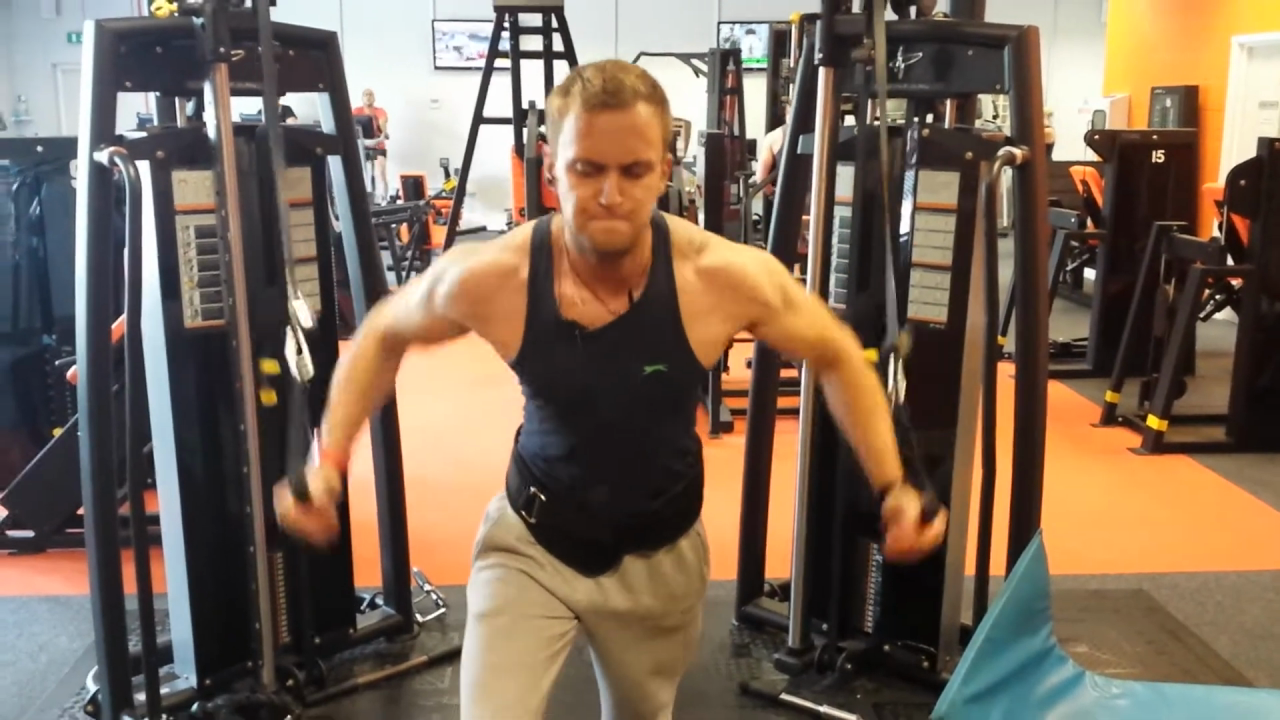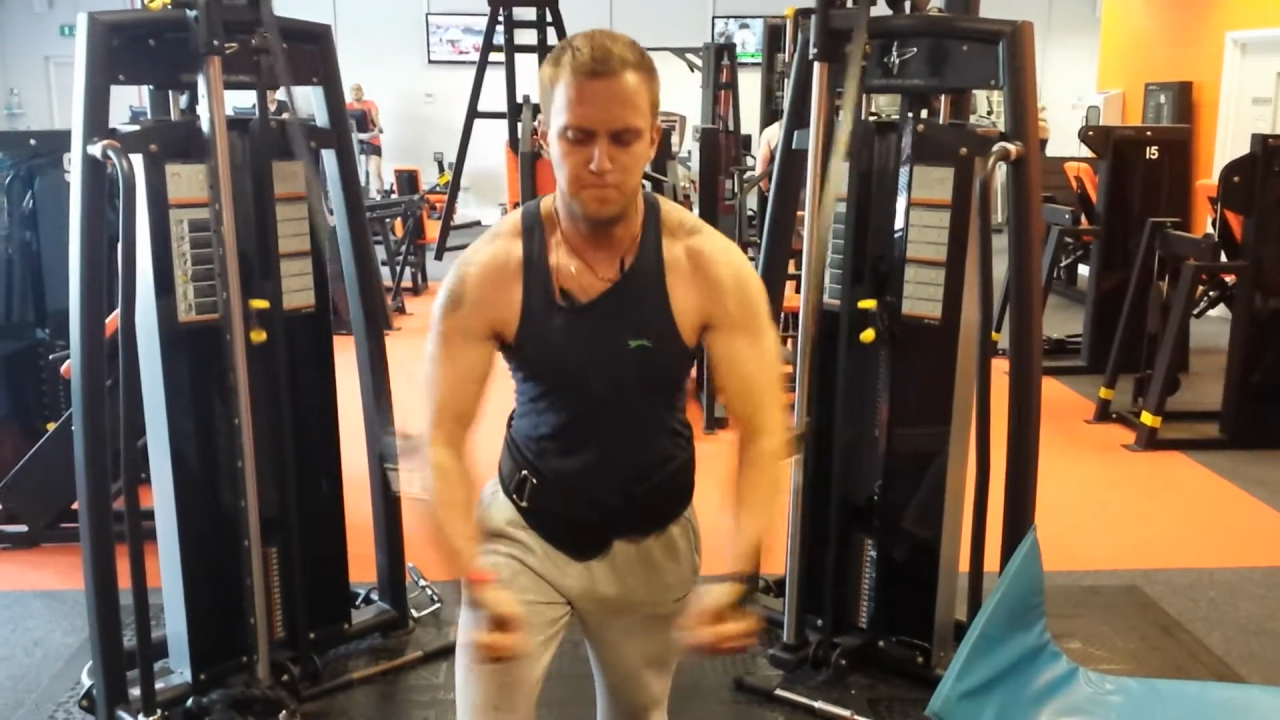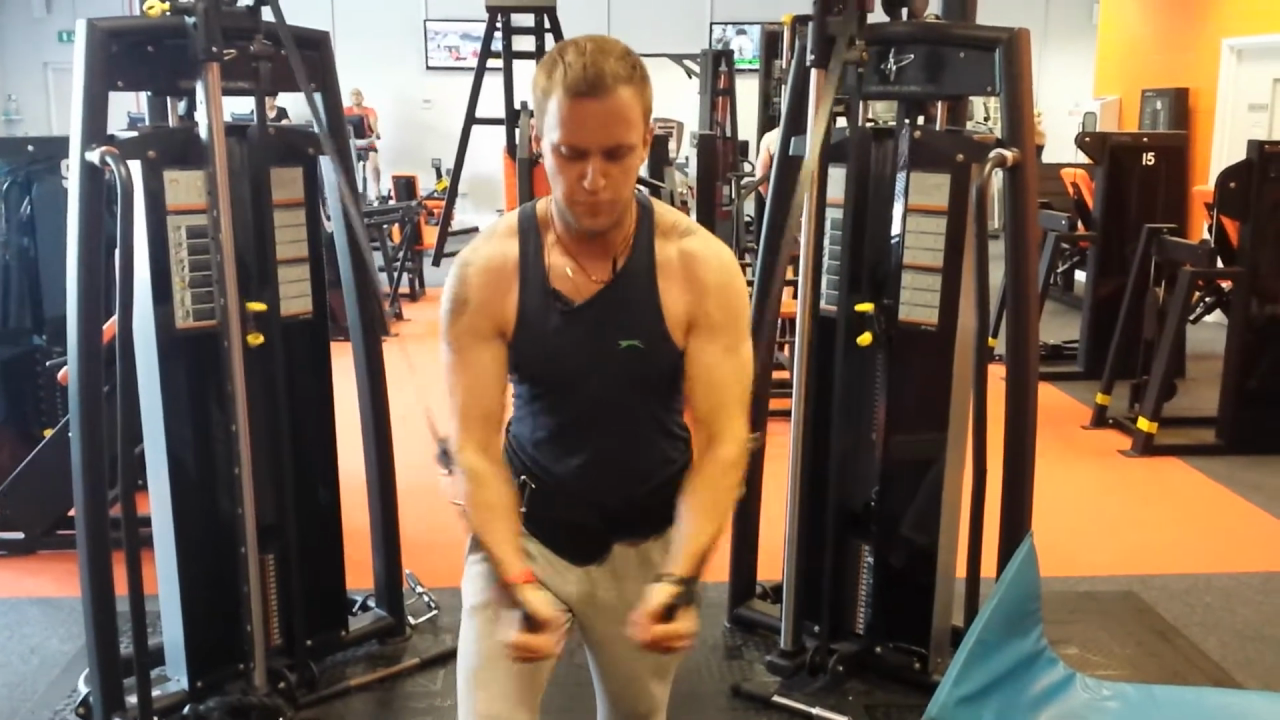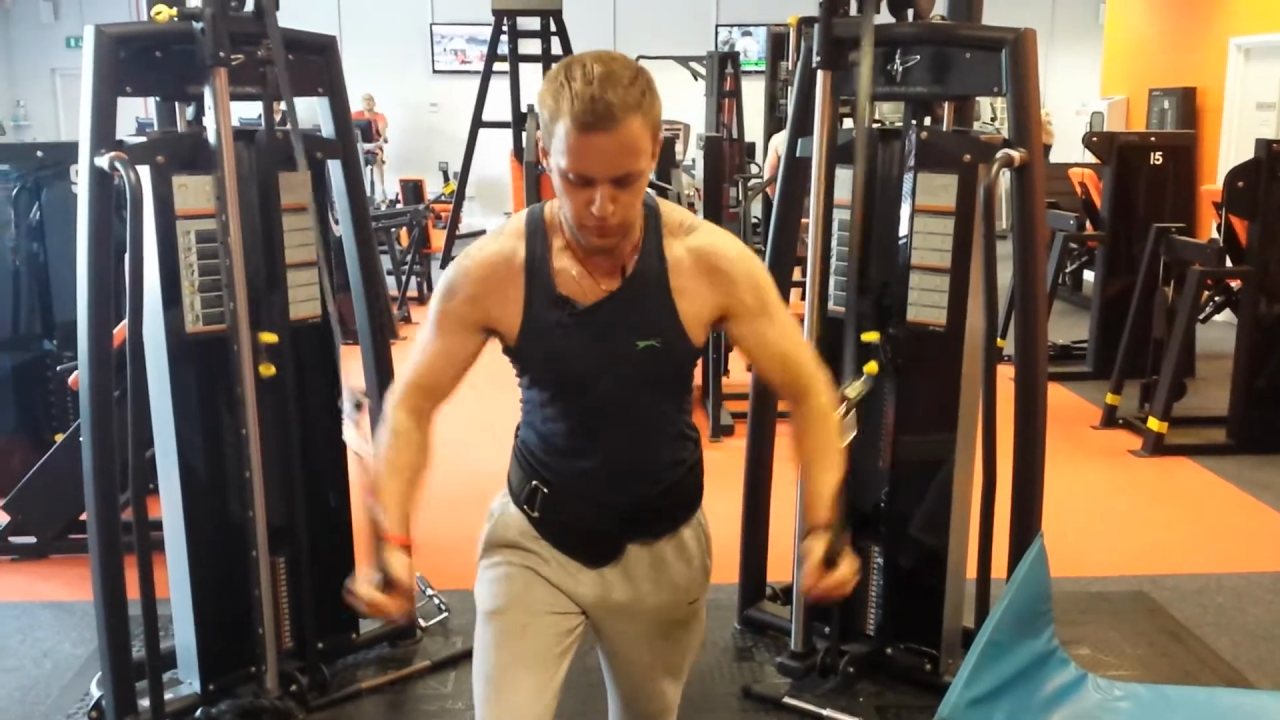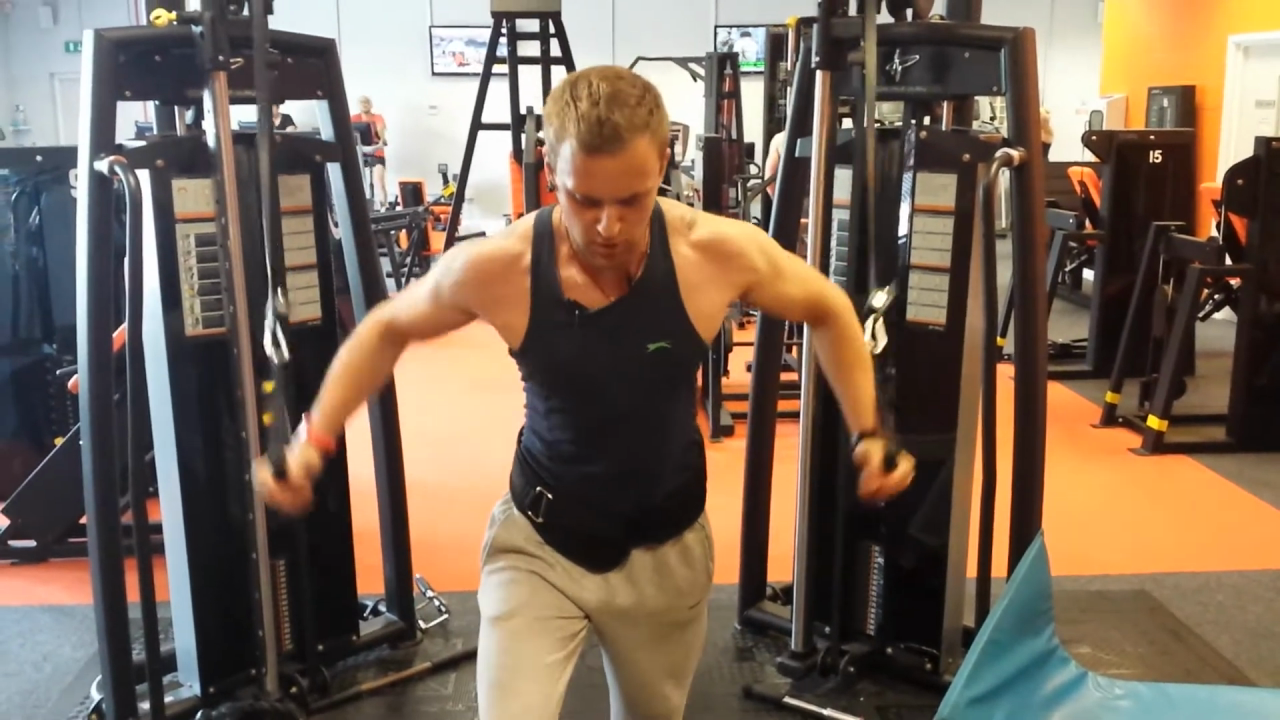
dt=0.2s
person 1, frame 1
left shoulder: (725, 276)
right shoulder: (492, 277)
left elbow: (838, 354)
right elbow: (382, 333)
left wrist: (892, 485)
right wrist: (325, 468)
left hip: (660, 550)
right hip: (531, 541)
person 1, frame 2
left shoulder: (711, 265)
right shoulder: (487, 270)
left elbow: (763, 431)
right elbow: (444, 443)
left wrist: (733, 578)
right wrist: (483, 584)
left hip: (651, 535)
right hip: (523, 525)
person 1, frame 3
left shoulder: (699, 266)
right shoulder: (487, 270)
left elbow: (724, 441)
right elbow: (472, 450)
left wrist: (677, 582)
right wrist: (518, 589)
left hip: (650, 539)
right hip: (523, 529)
person 1, frame 4
left shoulder: (711, 261)
right shoulder: (492, 270)
left elbow: (809, 392)
right elbow: (411, 406)
left wrist: (821, 532)
right wrist: (393, 544)
left hip: (661, 541)
right hip: (535, 536)
person 1, frame 5
left shoulder: (717, 250)
right shoulder: (497, 266)
left elbow: (827, 311)
right elbow: (387, 329)
left wrist: (868, 434)
right wrist: (313, 442)
left hip: (665, 545)
right hip: (538, 540)
